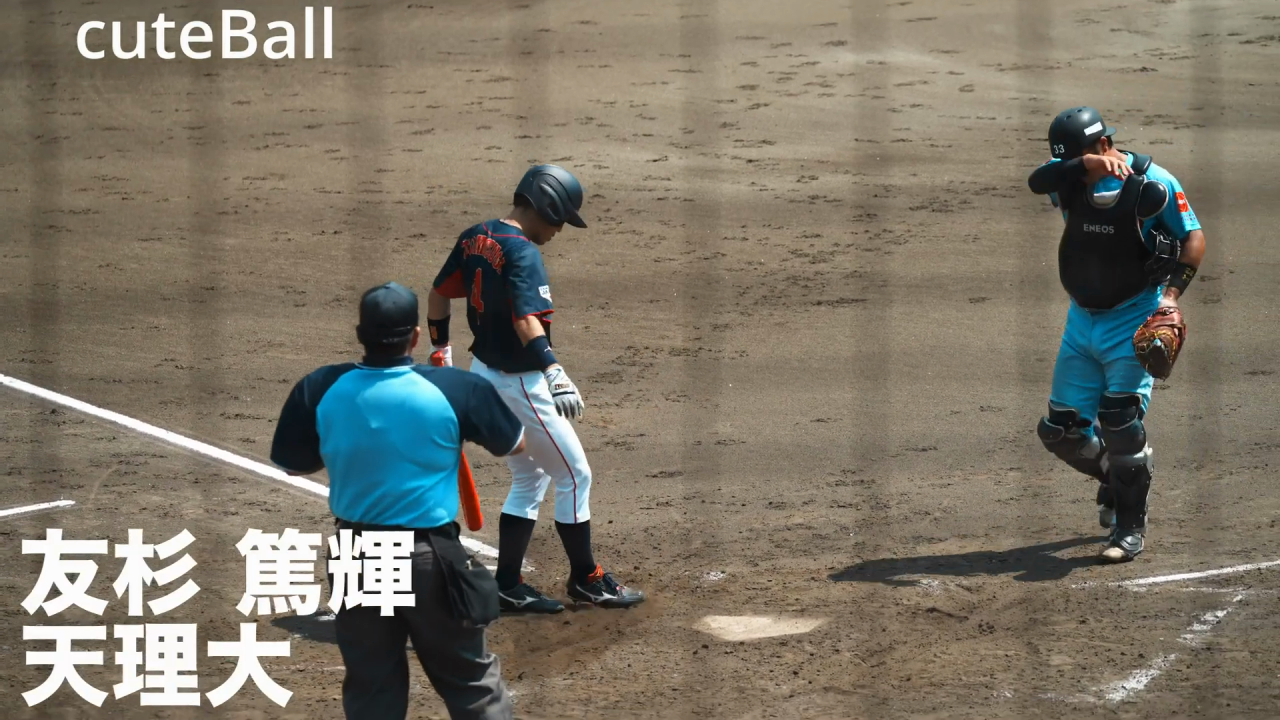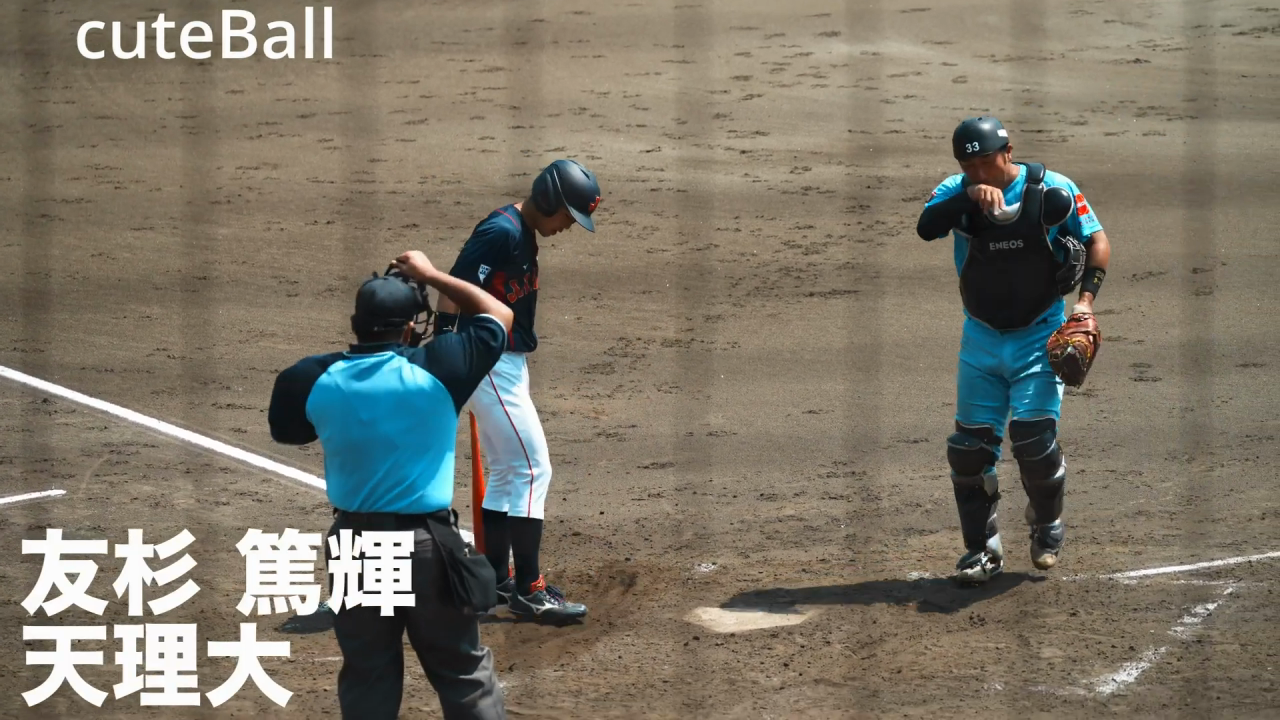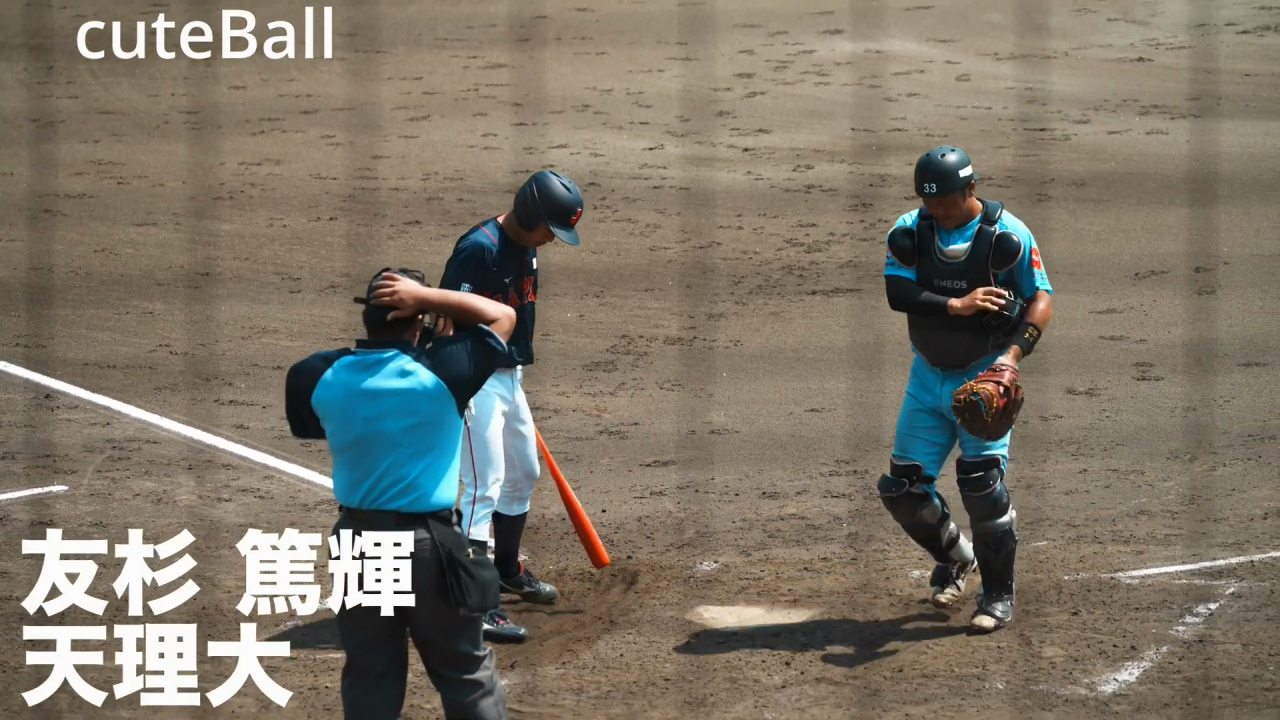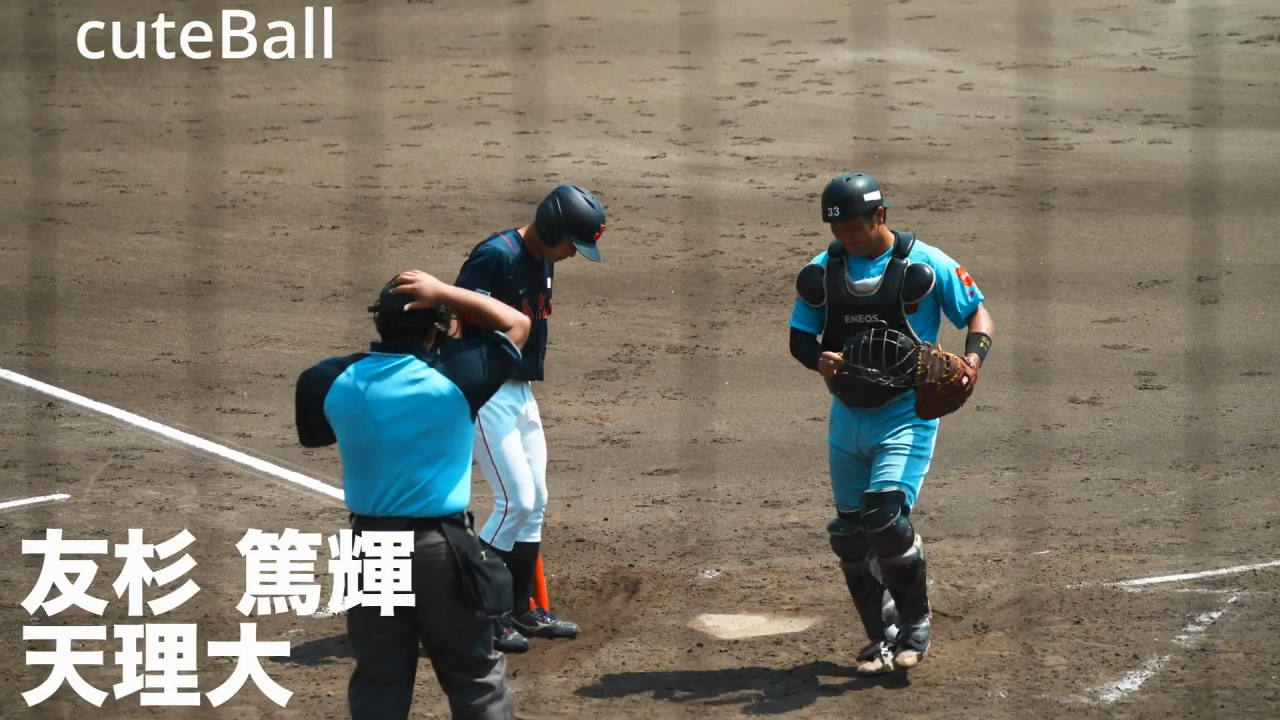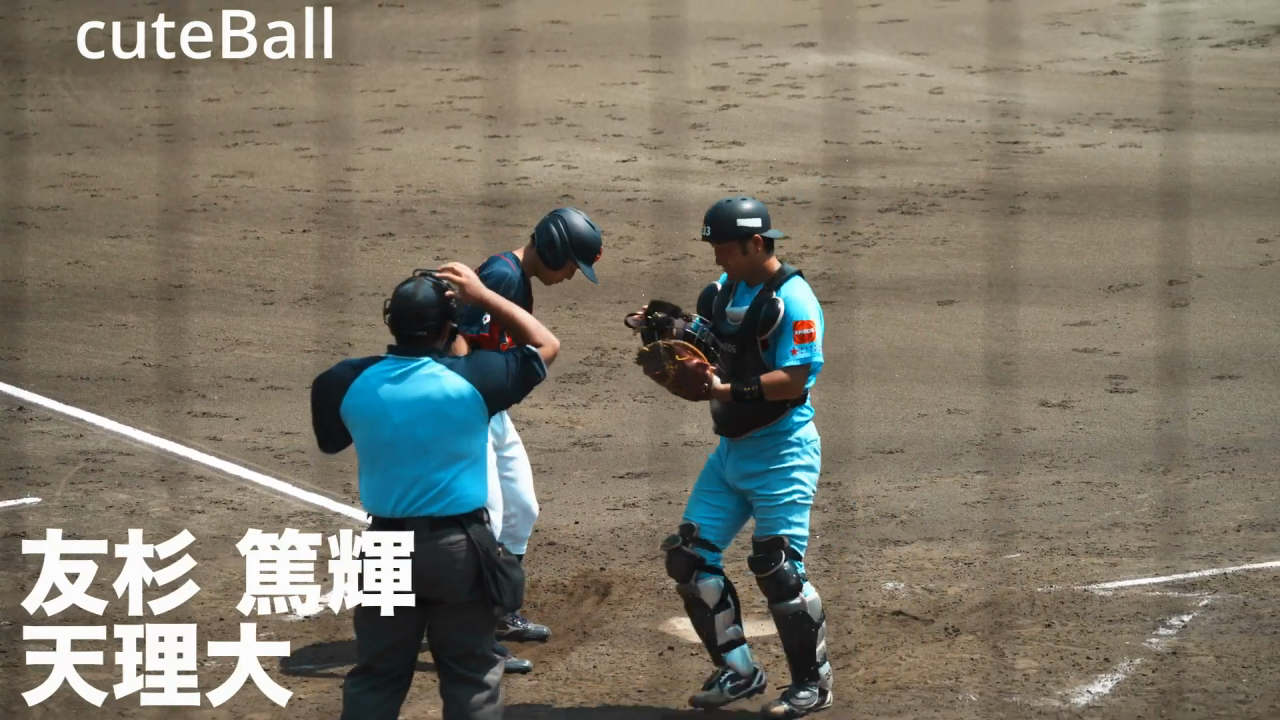
dt=0.5s
person 1, frame 1
left shoulder: (1154, 183)
right shoulder: (1068, 177)
left elbow: (1193, 239)
right elbow: (1037, 180)
left wrist: (1172, 293)
right wrist: (1087, 165)
left hip: (1134, 321)
right hip: (1082, 321)
left knee: (1120, 423)
right knee: (1061, 430)
left ankle: (1129, 528)
right ankle: (1117, 477)
person 1, frame 2
left shoulder: (1054, 190)
right shoulder: (957, 193)
left elbow: (1097, 241)
right elbow: (926, 228)
left wrist: (1087, 298)
right wrist: (972, 194)
left hip: (1039, 337)
right hip: (981, 339)
left knee: (1034, 444)
right knee: (972, 448)
left ankle: (1048, 525)
right ankle: (983, 548)
person 1, frame 3
left shoulder: (1008, 233)
right shoulder: (908, 230)
left elbow: (1040, 298)
right elbow: (898, 295)
left wrist: (1013, 354)
right wrist: (956, 304)
left hip: (984, 375)
right hip: (928, 377)
left knee: (982, 484)
right knee: (903, 487)
left ankle: (998, 596)
right ankle: (954, 553)
person 1, frame 4
left shoulder: (926, 264)
right shoulder: (823, 270)
left elbow: (979, 314)
right elbow: (799, 337)
left wrist: (972, 358)
right wrist: (819, 361)
left hip: (907, 416)
right hip: (848, 419)
left knee: (887, 519)
right knee: (852, 536)
left ankle: (913, 626)
right ankle: (887, 635)
person 1, frame 5
left shoulder: (793, 298)
right shoulder: (725, 288)
left elbow: (794, 380)
left wrist: (728, 389)
left hip: (782, 452)
right hip: (731, 449)
left knee: (779, 570)
right knee: (690, 556)
right ankle: (737, 669)
person 2, frame 1
left shoulder: (475, 237)
right shoulder: (522, 254)
left elbow: (438, 295)
right elbow: (528, 323)
left wrist: (441, 348)
right wrist: (557, 374)
left hip: (487, 375)
right hip: (519, 383)
left knee: (529, 481)
right knee: (573, 477)
left ankle: (508, 586)
right ankle: (588, 579)
person 2, frame 2
left shoulder: (523, 231)
right shoulder: (502, 231)
left hip: (504, 364)
right hip: (494, 367)
left knee: (506, 472)
right knee: (532, 471)
left ankle: (501, 580)
right ankle: (531, 590)
person 2, frame 3
left shoulder: (524, 244)
right shoulder: (480, 246)
right elbow: (446, 313)
left hip: (511, 377)
right hip: (478, 382)
left knee: (523, 473)
right knee: (483, 490)
left ankle: (508, 570)
person 2, frame 4
left shoulder: (543, 261)
right shoulder: (496, 254)
right elbow: (453, 318)
left hip: (522, 393)
right hip: (489, 393)
left knee: (533, 502)
right knee: (516, 502)
left ankle: (521, 610)
person 2, frame 5
left shoulder: (520, 280)
right shoulder: (498, 276)
right elbow: (458, 344)
left hip: (495, 414)
left knee: (521, 511)
right knee: (489, 521)
left ankle: (495, 614)
person 3, frame 1
left shoulder: (319, 390)
right shoulder: (457, 390)
left elbow: (294, 464)
right elbow: (514, 444)
right hip: (431, 559)
left knee: (371, 682)
right knee: (471, 678)
person 3, frame 2
left shoulder: (311, 380)
right shoulder: (437, 370)
left elbow: (286, 432)
right elbow: (500, 317)
right wrist: (435, 277)
right hip: (426, 546)
left knee: (366, 672)
right knee: (463, 670)
person 3, frame 3
left shoulder: (320, 376)
right shoulder: (441, 372)
right elbow: (503, 316)
right wrist: (425, 296)
left hip: (357, 541)
right hip: (429, 543)
left knee: (369, 671)
right knee: (464, 669)
person 3, frame 4
left shoulder: (332, 381)
right shoulder: (455, 377)
left elbow: (314, 435)
right elbow: (517, 324)
right wrist: (443, 293)
right hip: (441, 548)
left knee: (378, 678)
right knee: (474, 675)
person 3, frame 5
left shoulder: (345, 383)
right shoulder: (474, 378)
left elbow: (331, 442)
right elbow: (547, 347)
right wrist: (482, 294)
right hip: (459, 547)
left knee: (376, 673)
right knee: (471, 676)
